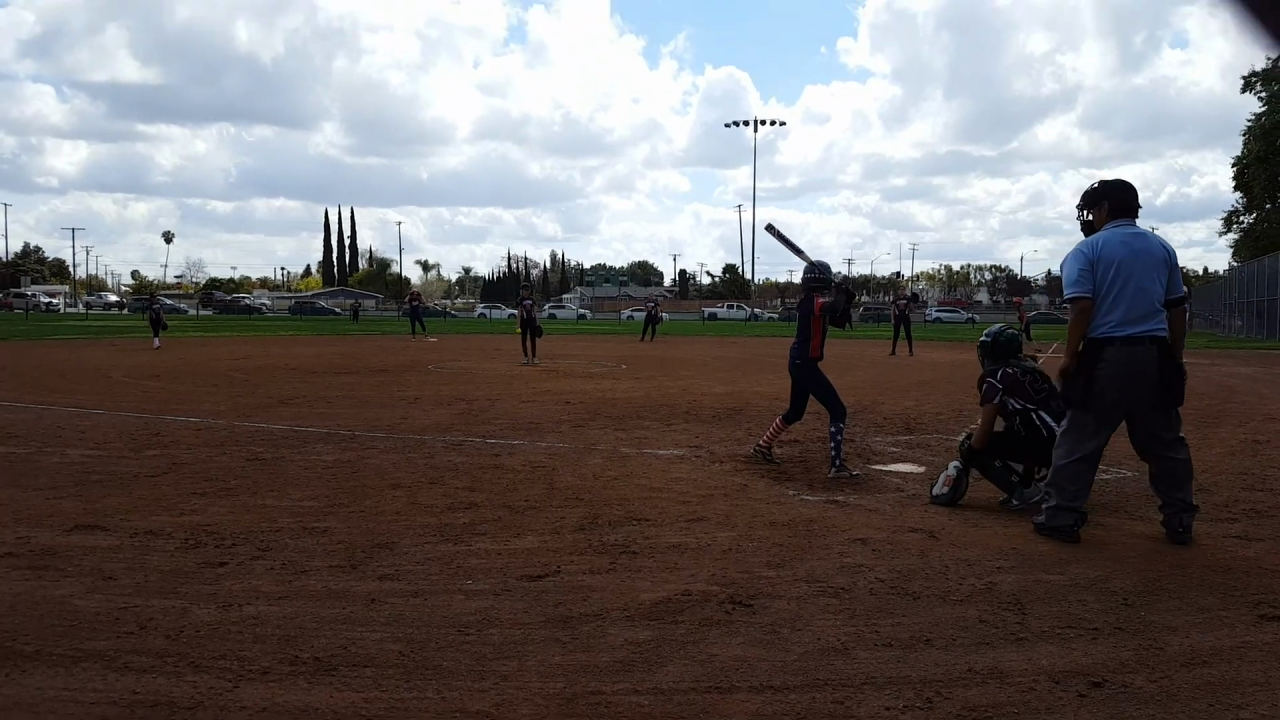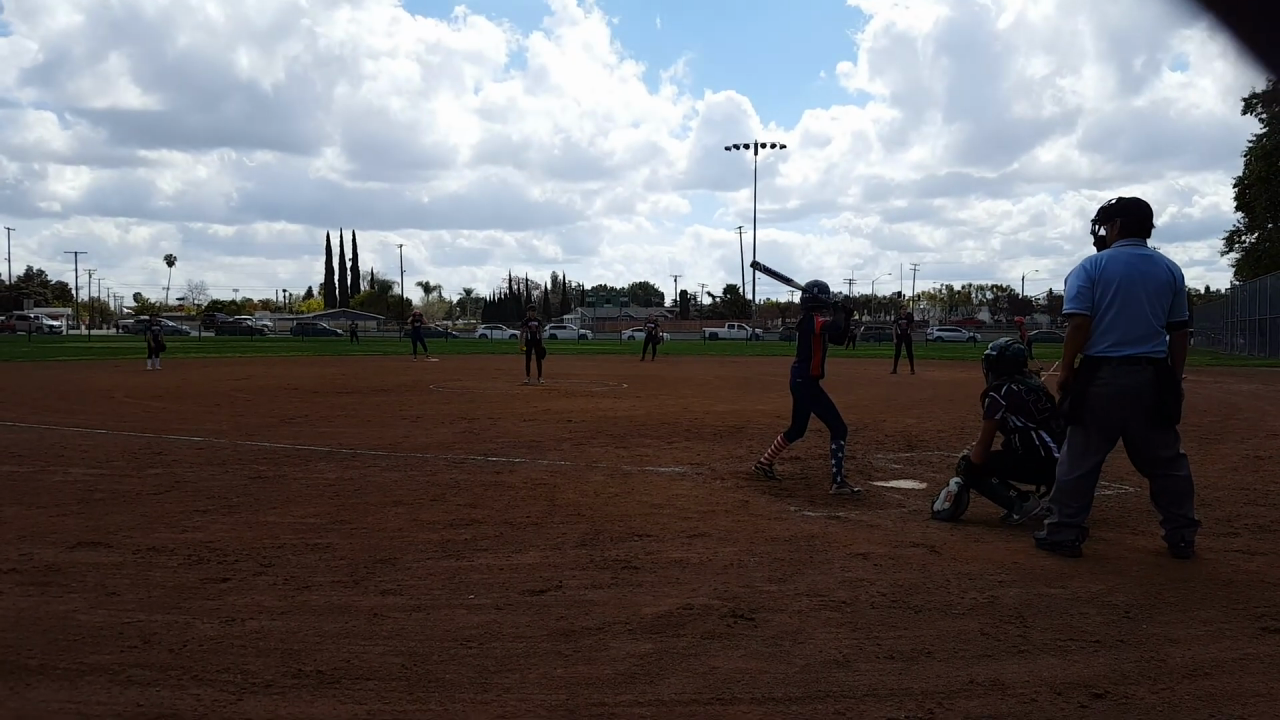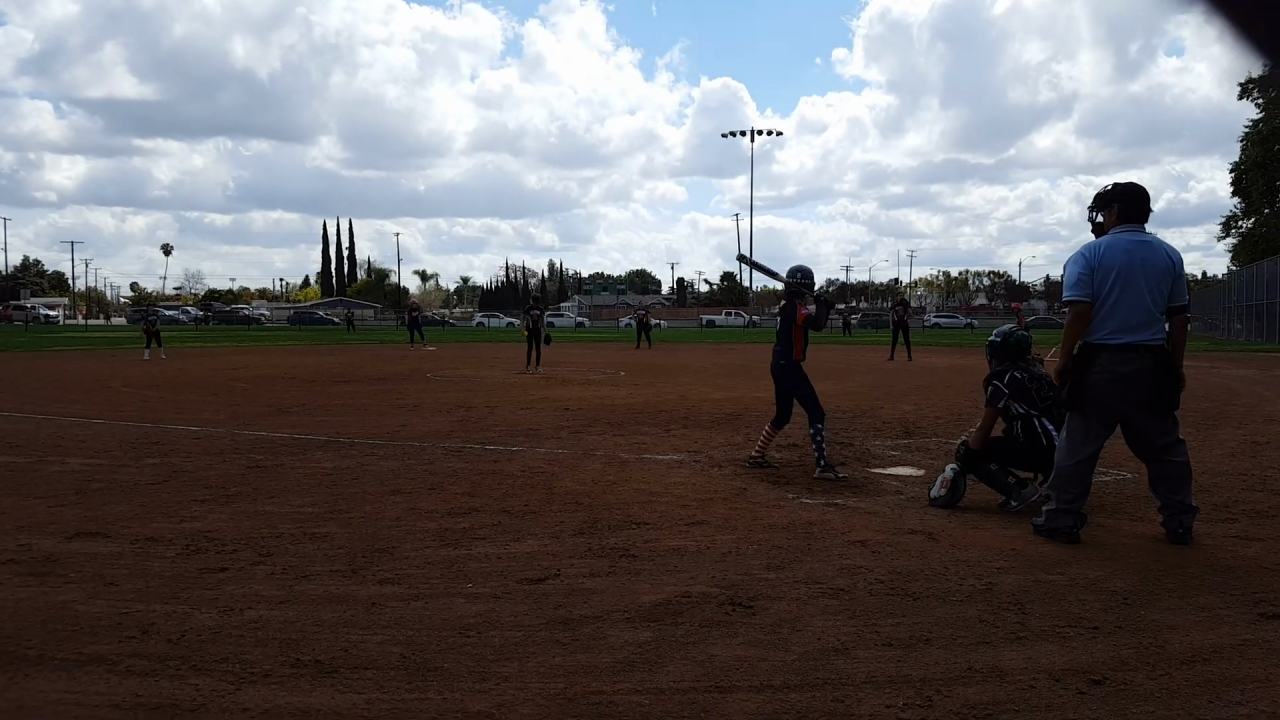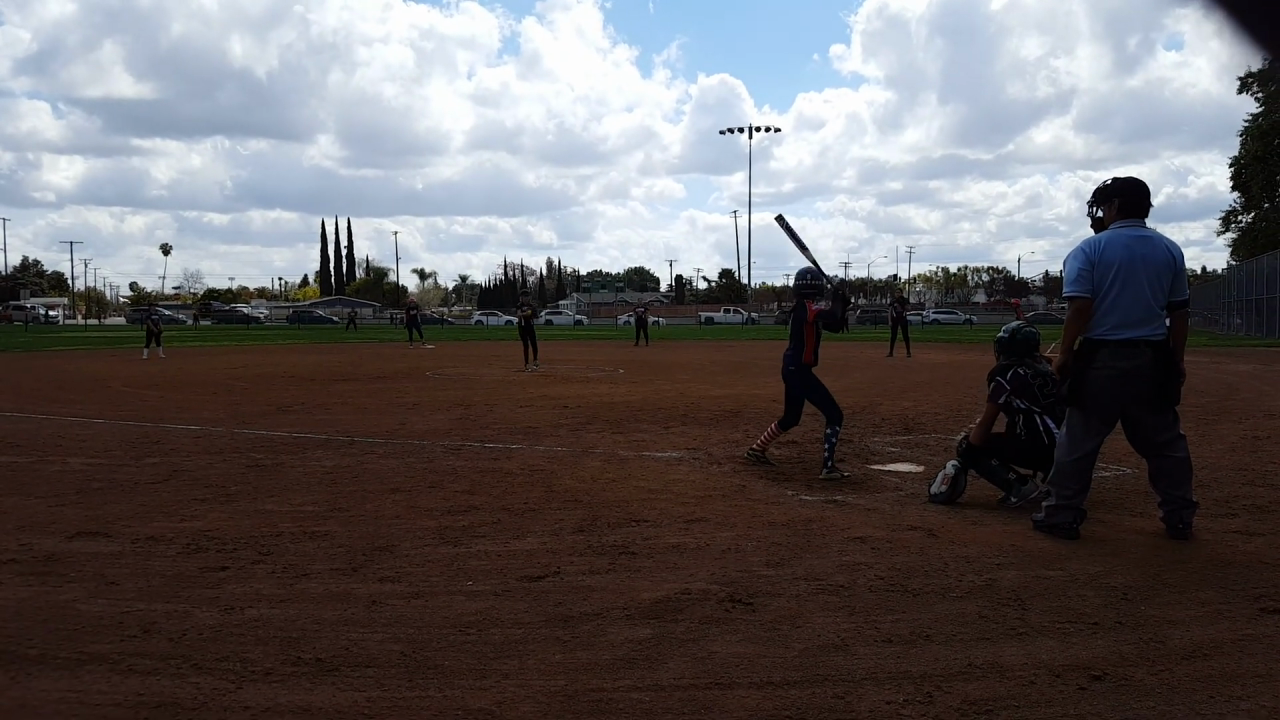
dt=0.7s
person 1, frame 1
left shoulder: (1088, 249)
right shoulder: (1163, 248)
left elbow: (1082, 307)
right elbow: (1176, 309)
left wrist: (1069, 356)
right wrist: (1177, 358)
left hip: (1106, 357)
right hip: (1155, 357)
left knee: (1080, 440)
right knee: (1165, 442)
left ankle: (1062, 517)
right ankle: (1180, 520)
person 1, frame 2
left shoulder: (1092, 266)
right shoulder: (1171, 270)
left elbow: (1079, 325)
right elbow: (1179, 332)
left wrist: (1066, 370)
right wrist: (1174, 380)
left hip: (1102, 376)
right hip: (1152, 378)
left knee: (1080, 457)
right knee: (1165, 459)
left ankle: (1064, 533)
right ankle: (1182, 536)
person 1, frame 3
left shoulder: (1091, 253)
right shoulder: (1170, 255)
left elbow: (1079, 312)
right elbow: (1178, 317)
left wrist: (1065, 358)
right wrist: (1176, 365)
left hip: (1100, 363)
right hip: (1151, 364)
left knee: (1078, 443)
right knee: (1164, 445)
left ankle: (1062, 519)
right ankle: (1180, 522)
person 1, frame 4
left shoulder: (1090, 248)
right shoulder: (1170, 250)
left elbow: (1079, 308)
right elbow: (1179, 312)
left wrist: (1065, 354)
right wrist: (1177, 359)
left hip: (1101, 359)
right hip: (1153, 360)
left knee: (1079, 439)
right knee: (1165, 441)
left ankle: (1063, 514)
right ankle: (1180, 517)
person 2, frame 1
left shoulder: (812, 302)
right shoulder: (814, 300)
left elbow: (841, 322)
right elbow: (834, 309)
left wrist: (846, 301)
right wrist: (840, 295)
left hip: (800, 363)
right hip: (805, 364)
left knee: (795, 412)
right knee: (837, 410)
left ankle: (763, 447)
right ankle: (837, 466)
person 2, frame 2
left shoulder: (812, 321)
right shoulder: (812, 320)
left elbow: (839, 339)
right elbow: (836, 327)
left wrist: (845, 318)
right wrist: (839, 313)
left hip: (801, 381)
right hip: (806, 382)
left knee: (796, 430)
right knee: (838, 428)
left ankle: (764, 463)
right ankle: (837, 482)
person 2, frame 3
left shoulder: (788, 305)
right shoulder: (795, 307)
left elbow: (815, 324)
right elbow: (817, 325)
left wrist: (825, 308)
right wrist: (821, 305)
left hip: (780, 365)
right hip: (789, 366)
left knee: (782, 415)
right knee: (815, 413)
left ankle: (757, 455)
right ankle: (822, 465)
person 2, frame 4
left shoulder: (807, 309)
right shoulder: (805, 307)
left elbow: (835, 326)
right elbow: (833, 318)
left wrist: (842, 306)
right wrist: (837, 301)
left hip: (793, 369)
right hip: (800, 370)
left knee: (790, 419)
right knee: (834, 415)
left ankle: (757, 450)
right ankle: (828, 467)
person 3, frame 1
left shoulder: (996, 376)
right shoulder: (1030, 367)
left elbow: (985, 430)
left wrist: (963, 465)
left hip: (1043, 444)
left knee: (971, 446)
left ankle: (1023, 489)
person 3, frame 2
left shoulder: (999, 391)
right shoulder: (1033, 383)
left elbow: (983, 444)
left wrist: (963, 480)
left hip: (1041, 464)
left knee: (969, 465)
left ankle: (1021, 503)
right ankle: (1052, 490)
person 3, frame 3
left shoulder: (1002, 378)
right shoulder: (1036, 371)
left elbow: (984, 431)
left wrist: (961, 465)
left hip: (1041, 451)
left knee: (968, 451)
left ankle: (1020, 490)
person 3, frame 4
left shoulder: (1005, 374)
right shoulder: (1044, 369)
left elbow: (985, 424)
left wrist: (962, 462)
left hip: (1039, 449)
left knee: (969, 445)
left ankle: (1020, 486)
